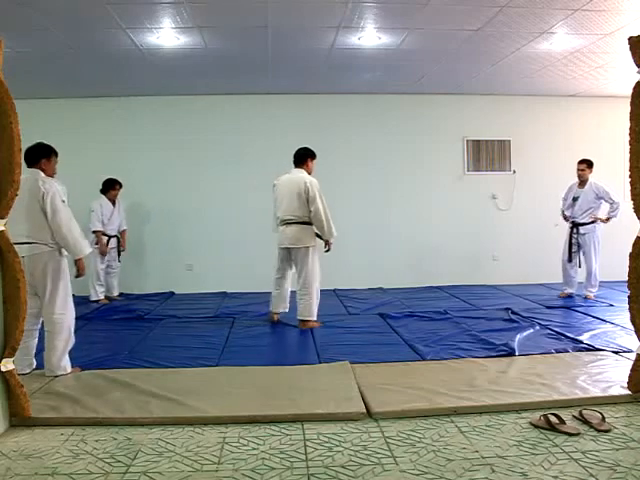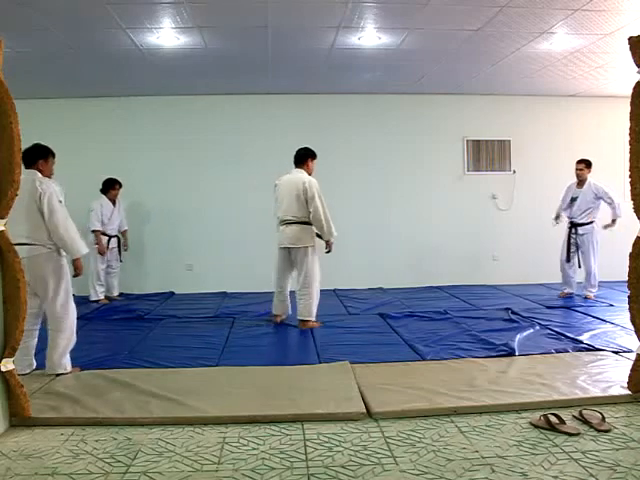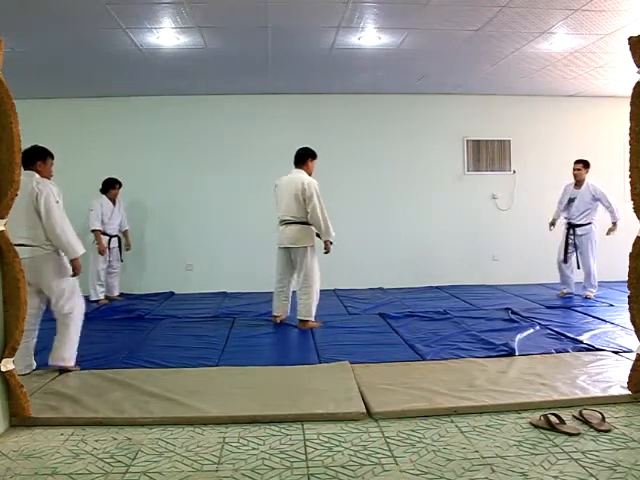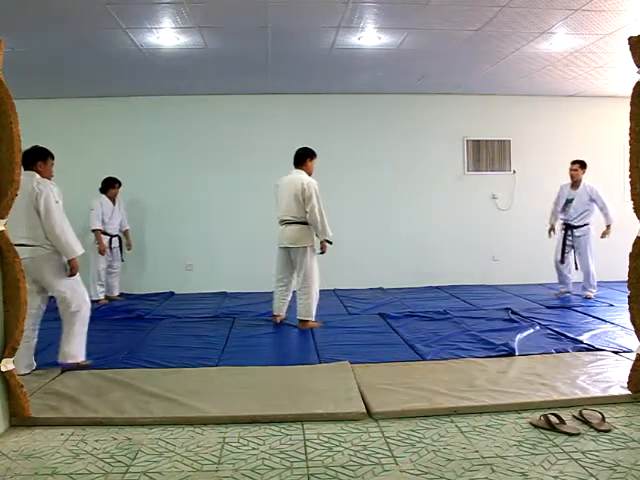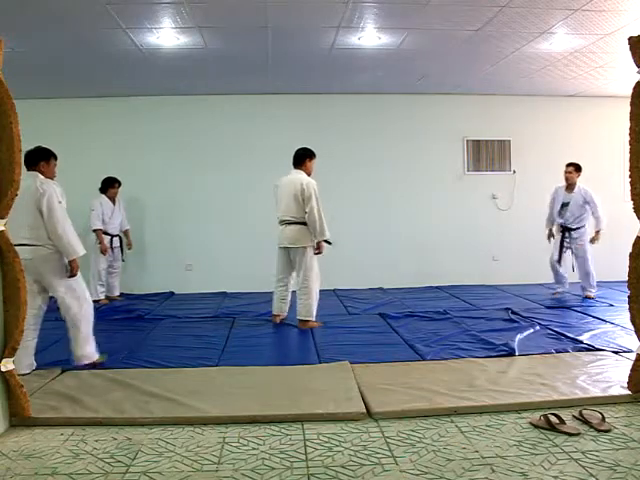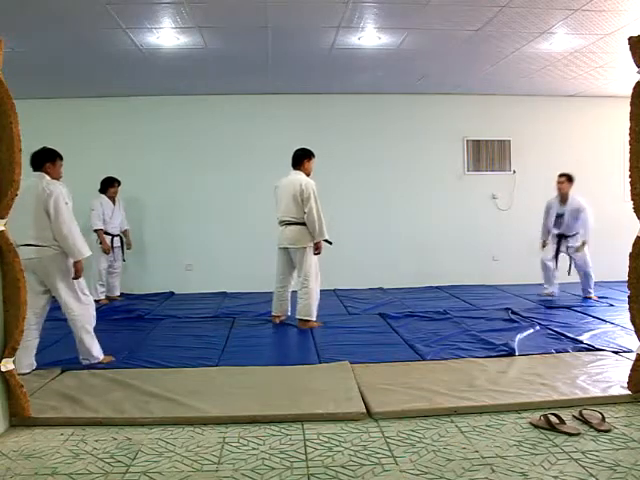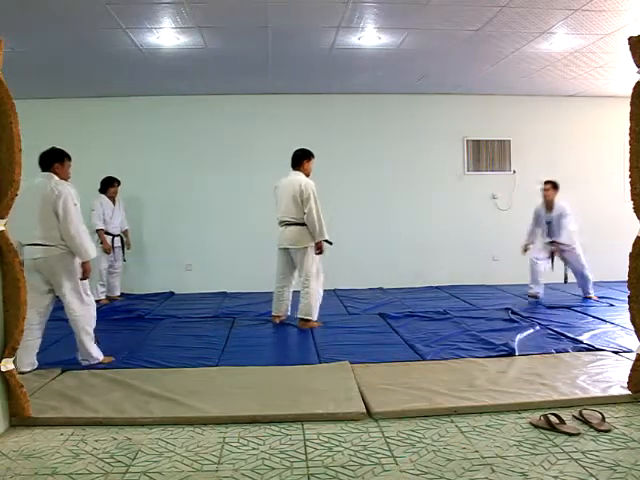
dt=0.1s
person 1, frame 1
right shoulder: (48, 186)
left elbow: (10, 224)
right elbow: (63, 224)
left wrist: (14, 251)
right wrist: (79, 255)
left hip: (19, 255)
right hip: (45, 254)
left knee: (27, 313)
right knee: (58, 313)
left ankle: (21, 363)
right ankle: (57, 365)
person 1, frame 2
right shoulder: (45, 187)
left elbow: (8, 225)
right elbow: (60, 224)
right wrist: (76, 255)
left hip: (19, 256)
right hip: (45, 255)
left knee: (26, 313)
right knee: (62, 311)
left ankle: (21, 364)
right ankle: (58, 364)
person 1, frame 3
right shoulder: (44, 187)
left elbow: (8, 226)
right elbow: (58, 225)
right wrist: (74, 255)
left hip: (18, 257)
right hip: (44, 255)
left knee: (26, 313)
right knee: (71, 305)
left ankle: (21, 364)
right ankle: (63, 358)
person 1, frame 4
right shoulder: (44, 188)
left elbow: (9, 226)
right elbow: (57, 225)
right wrist: (72, 255)
left hip: (19, 257)
right hip: (45, 255)
left knee: (26, 313)
right knee: (77, 302)
left ankle: (22, 363)
right ankle: (72, 355)
person 1, frame 5
left shoulder: (15, 190)
right shoulder: (48, 188)
left elbow: (10, 227)
right elbow: (59, 226)
right wrist: (73, 256)
left hip: (22, 256)
right hip: (47, 255)
left knee: (28, 312)
right knee: (78, 303)
left ankle: (22, 364)
right ankle: (86, 355)
person 1, frame 6
left shoulder: (21, 190)
right shoulder: (54, 189)
left elbow: (13, 227)
right elbow: (65, 227)
left wrist: (16, 258)
right wrist: (78, 257)
left hip: (25, 256)
right hip: (52, 255)
left knee: (30, 312)
right knee: (79, 305)
left ankle: (22, 363)
right ankle: (92, 355)
person 1, frame 7
left shoulder: (28, 190)
right shoulder: (63, 190)
left elbow: (19, 227)
right elbow: (73, 228)
left wrist: (23, 256)
right wrist: (86, 258)
left hip: (32, 256)
right hip: (59, 255)
left knee: (33, 311)
right knee: (81, 306)
left ankle: (24, 362)
right ankle: (90, 355)
person 2, frame 1
left shoulder: (279, 181)
right shoulder: (309, 182)
right elbow: (319, 212)
right wrist: (327, 236)
left hip: (283, 233)
right hip: (302, 234)
left knee: (281, 275)
right knee: (308, 278)
left ankle: (276, 312)
right ankle: (305, 319)
person 2, frame 2
left shoulder: (280, 181)
right shoulder: (309, 182)
right elbow: (318, 212)
right wrist: (328, 237)
left hip: (284, 233)
right hip: (302, 234)
left knee: (282, 276)
right knee: (307, 278)
left ankle: (278, 313)
right ankle: (305, 319)
person 2, frame 3
left shoulder: (281, 182)
right shoulder: (309, 182)
right elbow: (316, 213)
right wrist: (326, 238)
left hip: (284, 233)
right hip: (302, 234)
left knee: (283, 277)
right knee: (307, 278)
left ankle: (279, 313)
right ankle: (304, 319)
person 2, frame 4
left shoulder: (282, 182)
right shoulder: (308, 182)
right elbow: (315, 212)
right wrist: (323, 237)
left hip: (284, 233)
right hip: (301, 234)
left knee: (283, 277)
right knee: (307, 278)
left ankle: (278, 313)
right ankle: (305, 319)
person 2, frame 5
left shoulder: (281, 182)
right shoulder: (308, 183)
right elbow: (314, 213)
right wrist: (319, 238)
left hip: (284, 233)
right hip: (301, 234)
left knee: (283, 276)
right knee: (308, 278)
left ankle: (278, 313)
right ankle: (305, 318)
person 2, frame 6
left shoulder: (281, 183)
right shoulder: (307, 183)
right elbow: (313, 213)
right wrist: (318, 239)
left hip: (284, 233)
right hip: (301, 234)
left knee: (283, 277)
right knee: (308, 278)
left ankle: (278, 313)
right ankle: (305, 318)
person 2, frame 7
left shoulder: (281, 184)
right shoulder: (306, 183)
right elbow: (313, 214)
right wrist: (320, 238)
left hip: (285, 234)
right hip: (302, 234)
left knee: (284, 276)
right knee: (311, 277)
left ankle: (278, 313)
right ankle: (305, 317)
person 3, frame 1
left shoulder: (597, 188)
right shoulder: (572, 187)
left elbow: (614, 202)
right elbow: (565, 201)
left wrist: (608, 218)
right wrist: (564, 213)
left hip: (589, 229)
right hip: (574, 229)
left knee: (591, 262)
right knee: (568, 260)
left ankle: (590, 291)
right ankle: (569, 289)
person 3, frame 2
left shoulder: (596, 188)
right shoulder: (571, 187)
left elbow: (613, 202)
right elbow: (564, 203)
left wrist: (613, 220)
right wrist: (558, 214)
left hip: (587, 230)
right hip: (572, 229)
left knee: (590, 263)
right knee: (566, 260)
left ankle: (590, 291)
right ankle: (568, 289)
person 3, frame 3
left shoulder: (593, 189)
right shoulder: (568, 188)
left elbow: (609, 205)
right elbow: (561, 205)
left wrist: (614, 224)
right wrist: (554, 219)
left hip: (585, 230)
right hip: (570, 230)
left knee: (588, 263)
right knee: (563, 260)
left ankle: (589, 291)
right ankle: (568, 288)
person 3, frame 4
left shoulder: (590, 190)
right shoulder: (564, 188)
left elbow: (604, 207)
right elbow: (556, 206)
left wrist: (608, 227)
right wrist: (552, 223)
left hip: (582, 231)
right hip: (566, 230)
left knee: (586, 263)
right knee: (560, 260)
left ankle: (589, 291)
right ankle: (565, 288)
person 3, frame 5
left shoulder: (585, 193)
right shoulder: (558, 192)
left elbow: (596, 212)
right elbow: (551, 211)
left wrist: (598, 232)
right wrist: (549, 228)
left hip: (578, 232)
right hip: (562, 232)
left knee: (584, 263)
right knee: (555, 260)
left ankle: (589, 290)
right ankle: (561, 286)
person 3, frame 6
left shoulder: (577, 203)
right shoulder: (551, 203)
left elbow: (586, 223)
right elbow: (547, 221)
left wrist: (584, 242)
right wrist: (544, 239)
left hip: (574, 239)
right hip: (557, 239)
left knee: (585, 267)
right knee: (546, 260)
left ankle: (588, 292)
right ankle: (550, 289)
person 3, frame 7
left shoulder: (563, 209)
right shoulder: (539, 210)
left elbow: (567, 229)
right elbow: (534, 227)
left wrist: (560, 246)
right wrist: (529, 243)
left hip: (567, 243)
right hip: (549, 243)
left knee: (581, 269)
right knee: (535, 259)
left ankle: (588, 292)
right ankle: (536, 291)
person 4, frame 1
left shoulder: (118, 204)
right shoulder: (98, 204)
left elbow: (122, 225)
right elbow: (96, 227)
left wrist: (123, 240)
right wrist: (101, 244)
left hip: (114, 241)
right hip: (102, 241)
left knee: (114, 268)
right knee: (99, 268)
left ankle: (112, 293)
right ankle: (98, 296)
person 4, frame 2
left shoulder: (118, 204)
right shoulder: (98, 204)
left elbow: (123, 225)
right elbow: (95, 226)
left wrist: (125, 240)
right wrist: (100, 243)
left hip: (115, 241)
right hip: (102, 240)
left knee: (114, 268)
right knee: (99, 268)
left ankle: (112, 293)
right ankle: (98, 296)
person 4, frame 3
left shoulder: (119, 204)
right shoulder: (98, 203)
left elbow: (123, 224)
right elbow: (95, 226)
left wrist: (127, 240)
right wrist: (100, 243)
left hip: (115, 241)
right hip: (103, 240)
left knee: (115, 268)
right knee: (100, 268)
left ankle: (112, 293)
right ankle: (98, 296)
person 4, frame 4
left shoulder: (119, 203)
right shoulder: (98, 203)
left elbow: (124, 224)
right elbow: (96, 225)
left wrist: (128, 239)
right wrist: (100, 243)
left hip: (116, 240)
right hip: (103, 240)
left knee: (115, 268)
right knee: (100, 268)
left ankle: (112, 293)
right ankle: (98, 296)
person 4, frame 5
left shoulder: (118, 203)
right shoulder: (98, 203)
left elbow: (124, 223)
right elbow: (96, 225)
left wrist: (128, 239)
right wrist: (102, 242)
left hip: (116, 240)
right hip: (104, 240)
left knee: (115, 268)
right knee: (101, 268)
left ankle: (112, 293)
right ankle: (99, 296)
person 4, frame 6
left shoulder: (118, 203)
right shoulder: (98, 203)
left elbow: (123, 223)
right elbow: (97, 225)
left wrist: (128, 239)
right wrist: (104, 242)
left hip: (117, 240)
right hip: (105, 239)
left knee: (116, 268)
right knee: (102, 268)
left ankle: (113, 293)
right ankle: (100, 296)
person 4, frame 7
left shoulder: (119, 203)
right shoulder: (99, 202)
left elbow: (123, 222)
right elbow: (98, 225)
left wrist: (127, 238)
right wrist: (105, 242)
left hip: (118, 240)
right hip: (105, 240)
left knee: (116, 268)
right knee: (102, 268)
left ankle: (113, 293)
right ankle: (100, 296)
